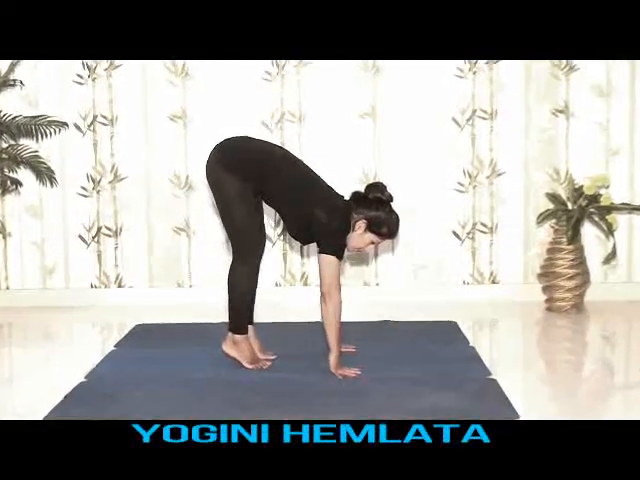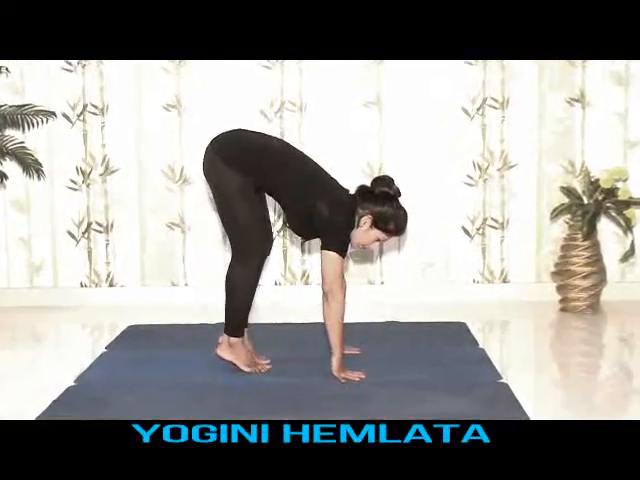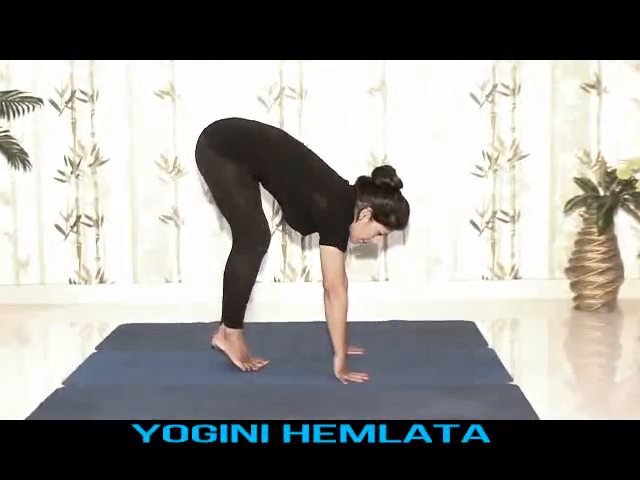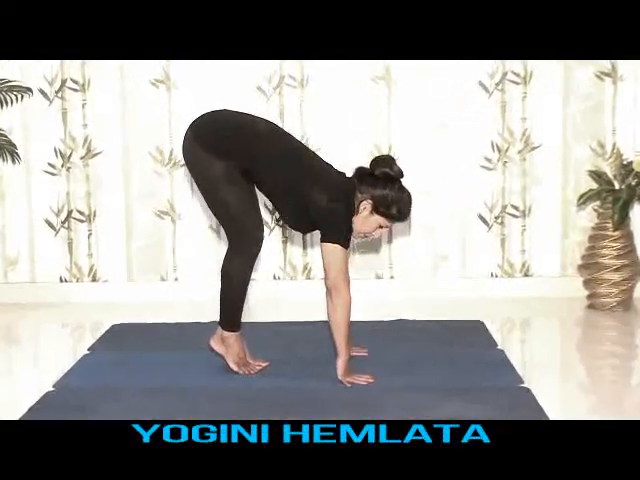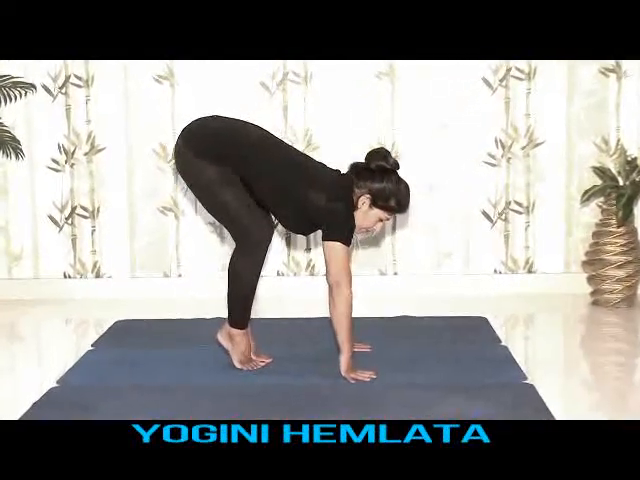
dt=0.4s
person 1, frame 1
left shoulder: (339, 219)
right shoulder: (334, 224)
left elbow: (329, 292)
right elbow: (330, 294)
left wrist: (335, 345)
left hip: (244, 166)
right hip: (230, 165)
left knee: (254, 249)
right knee: (248, 253)
left ankle: (247, 334)
right ankle: (236, 338)
person 1, frame 2
left shoulder: (344, 213)
right shoulder: (337, 218)
left elbow: (335, 287)
right elbow: (333, 292)
left wrist: (338, 346)
right wrist: (337, 359)
left hip: (243, 160)
right hip: (229, 160)
left knee: (262, 245)
right knee: (249, 251)
left ankle: (237, 332)
right ankle: (232, 341)
person 1, frame 3
left shoulder: (343, 205)
right shoulder: (336, 212)
left elbow: (336, 285)
right elbow: (335, 290)
left wrist: (340, 346)
right wrist: (340, 360)
left hip: (237, 149)
right hip: (222, 149)
left knee: (255, 240)
right knee: (253, 240)
left ankle: (229, 329)
right ankle: (229, 332)
person 1, frame 4
left shoulder: (342, 197)
right shoulder: (336, 207)
left elbow: (336, 285)
right elbow: (338, 288)
left wrist: (343, 346)
right wrist: (343, 361)
left hip: (229, 143)
right hip: (209, 144)
left knee: (249, 238)
right knee: (247, 240)
left ankle: (228, 332)
right ankle: (227, 337)
person 1, frame 5
left shoulder: (340, 195)
right shoulder: (337, 207)
left elbow: (339, 283)
right elbow: (340, 285)
left wrist: (346, 342)
right wrist: (346, 358)
left hip: (221, 146)
right hip: (201, 150)
left knee: (260, 232)
right knee: (254, 237)
left ankle: (237, 327)
right ankle: (235, 332)
